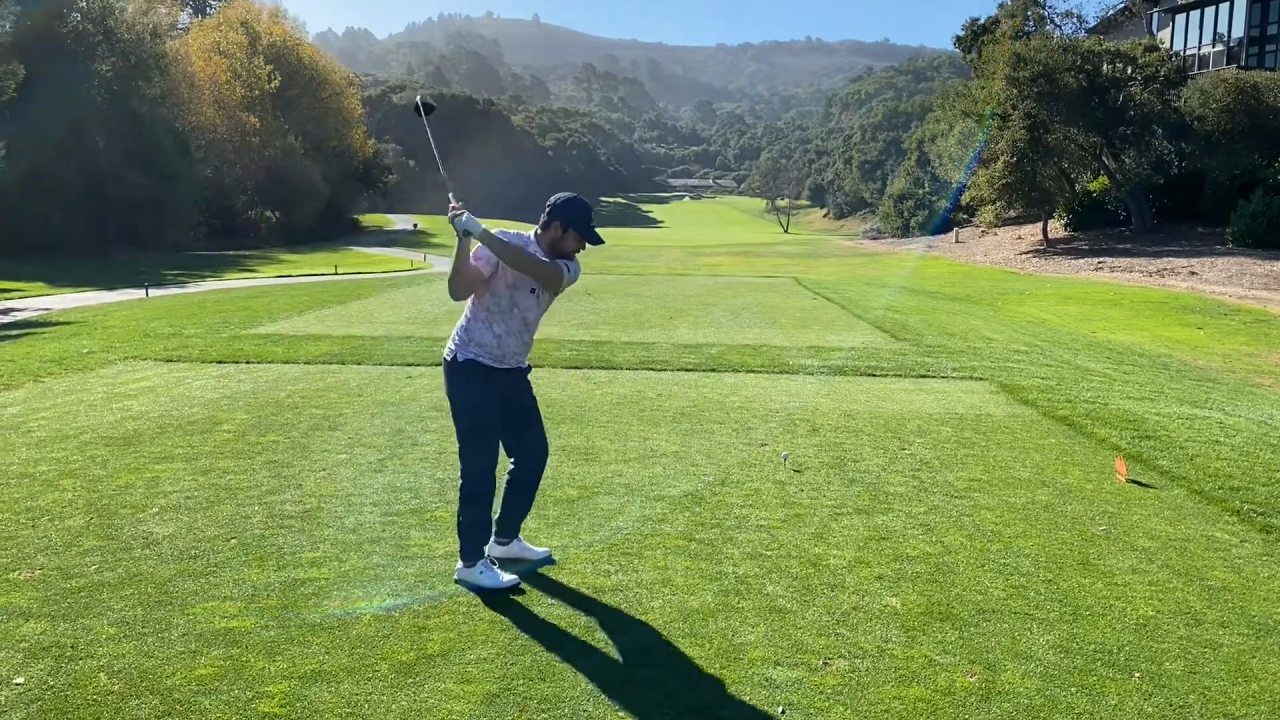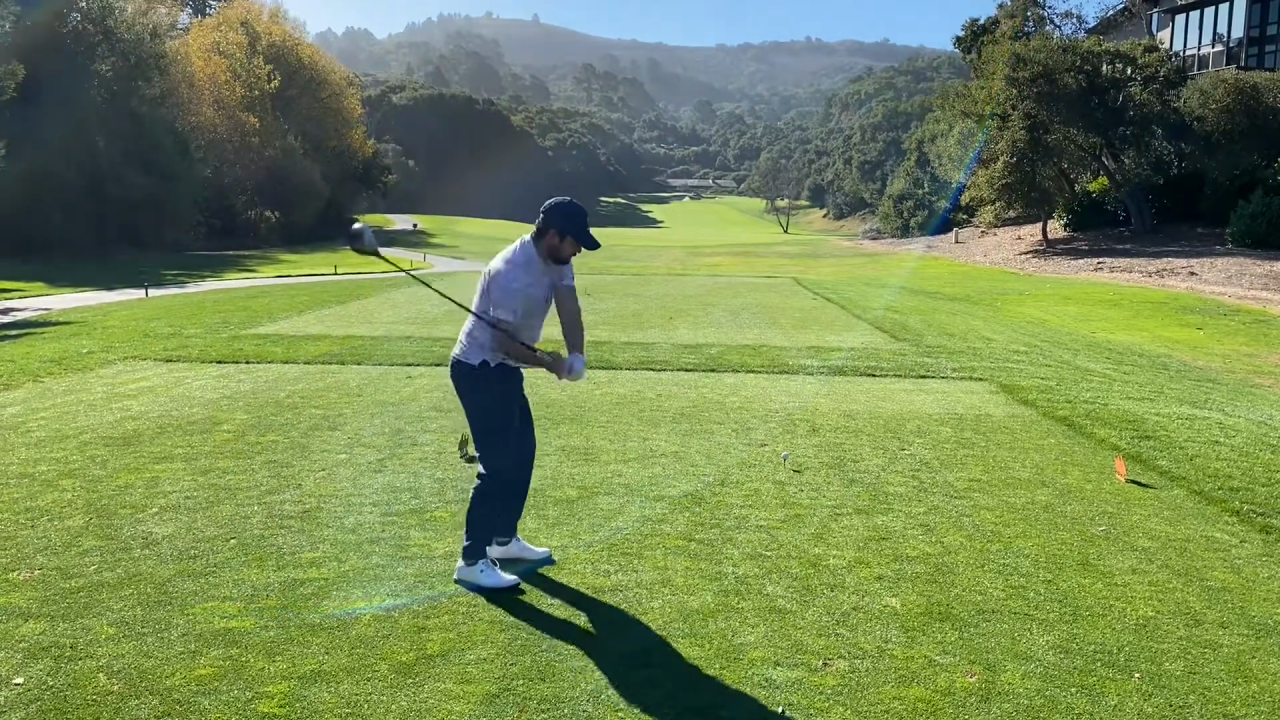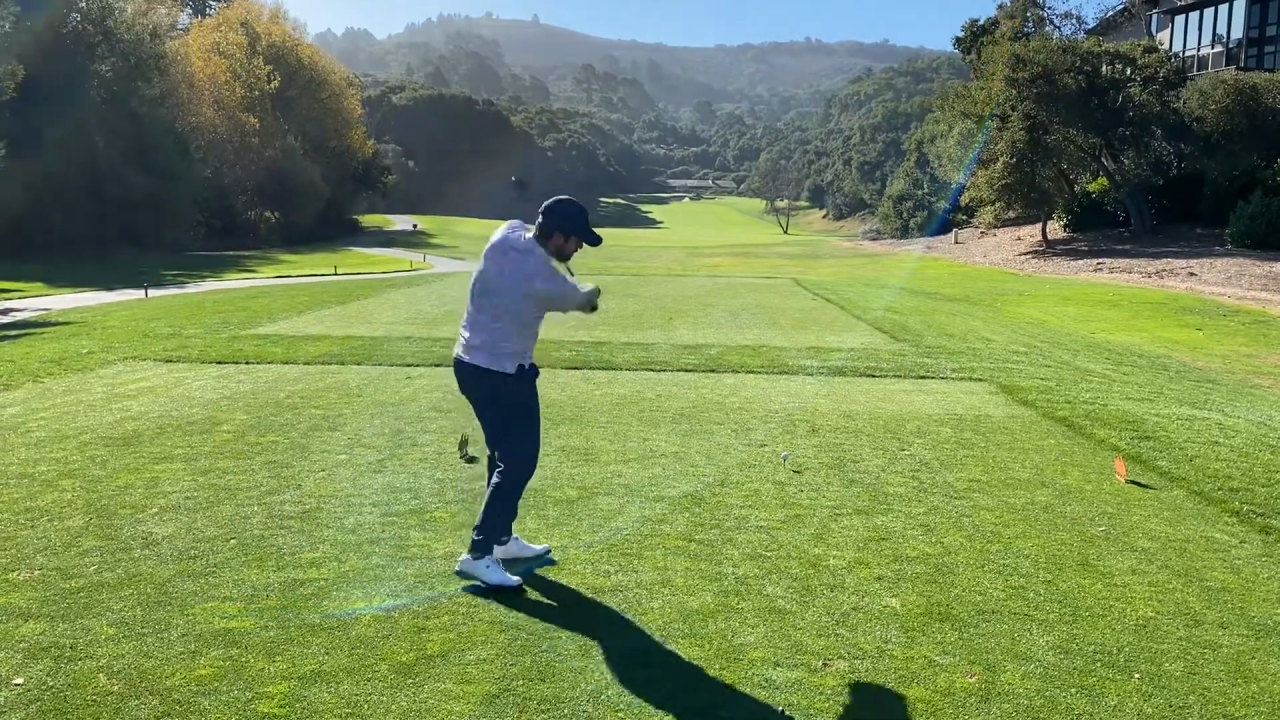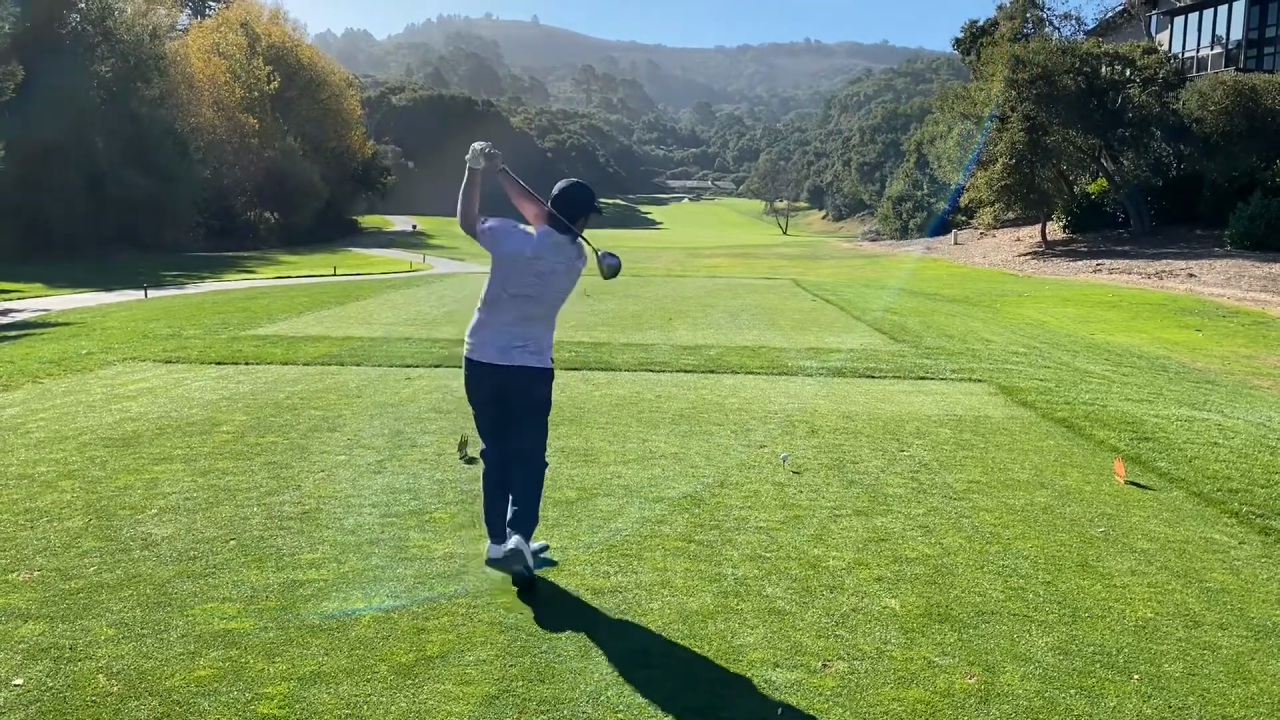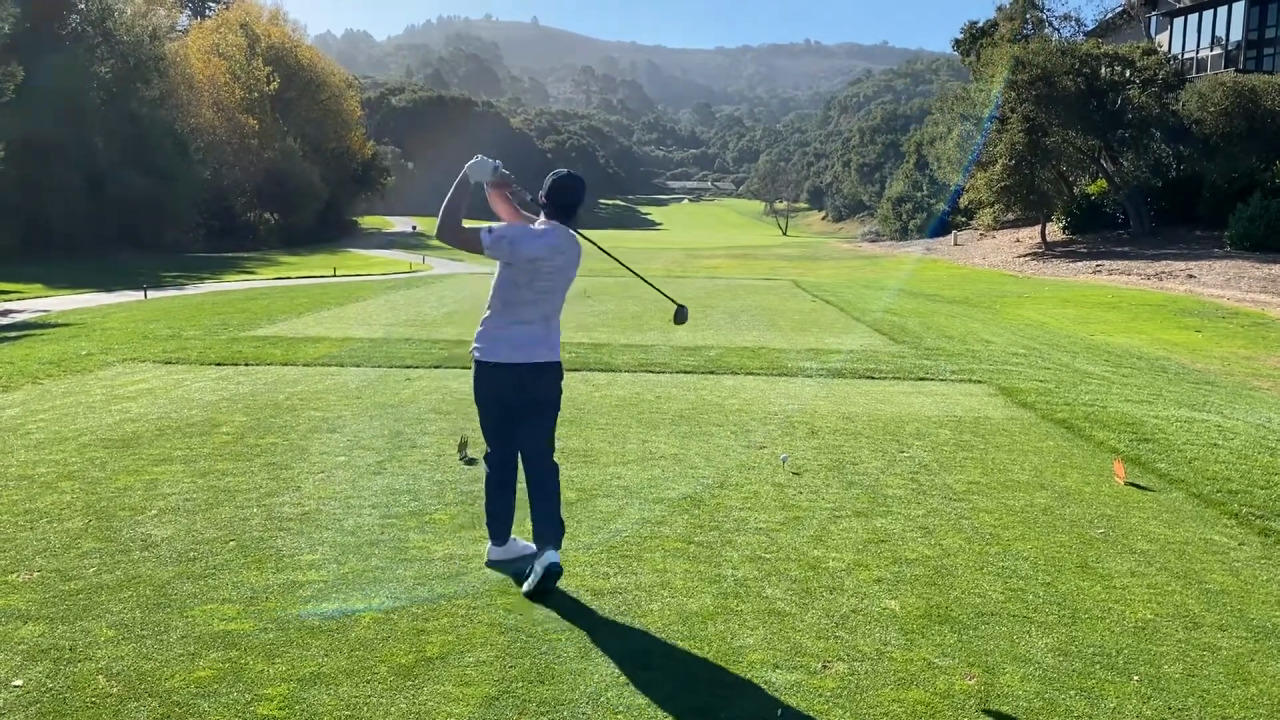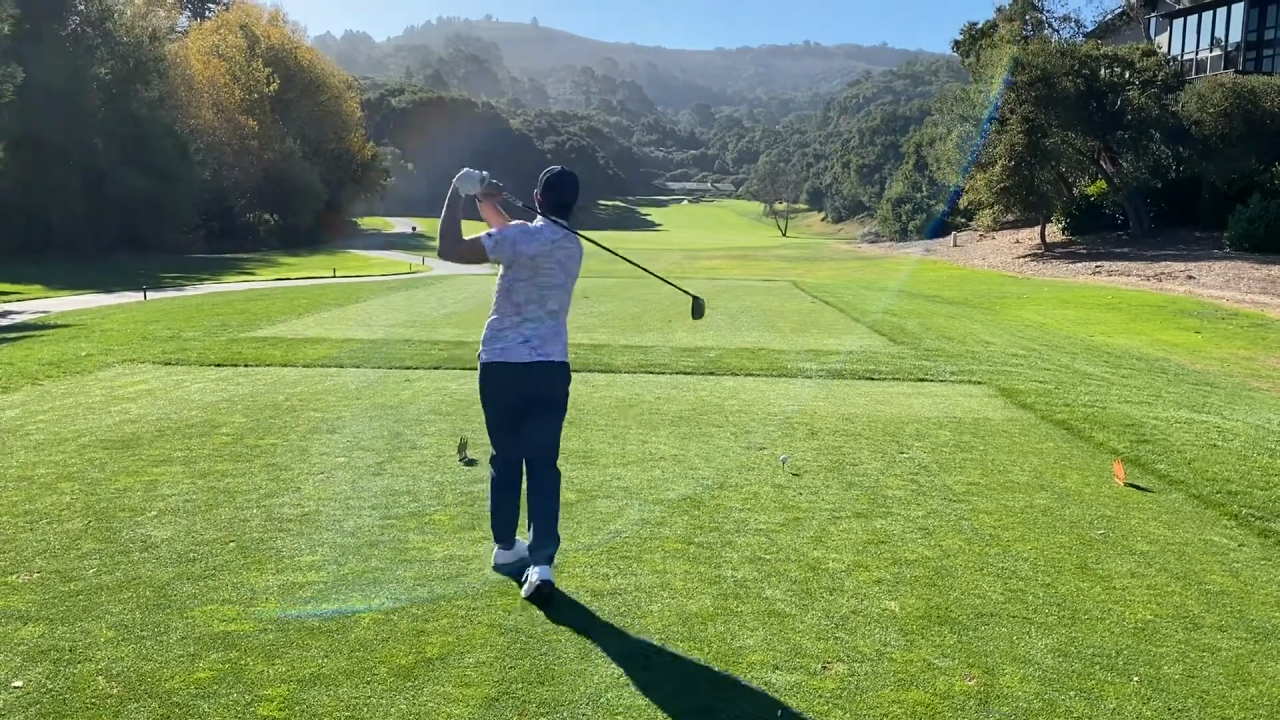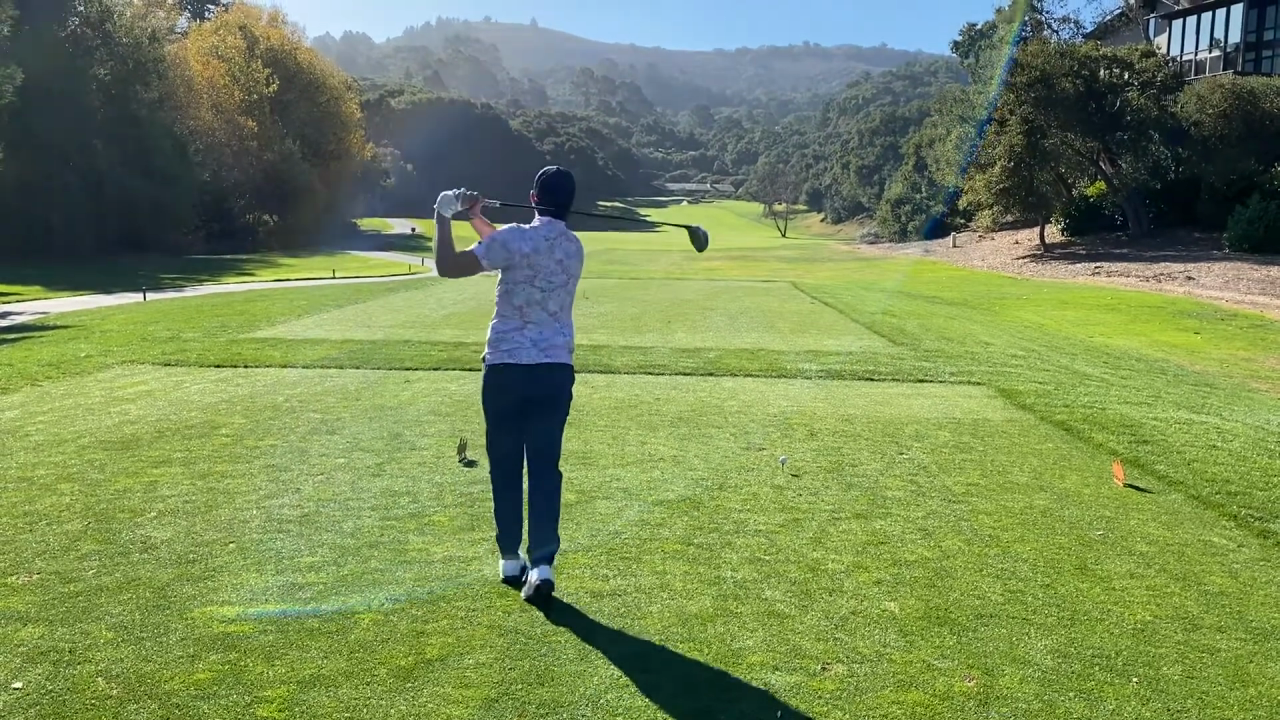
dt=0.2s
person 1, frame 1
left shoulder: (566, 266)
right shoulder: (499, 242)
left elbow: (532, 269)
right elbow: (459, 292)
left wrist: (480, 232)
right wrist: (466, 241)
left hip: (511, 371)
right hip: (470, 368)
left knee: (533, 453)
right knee: (480, 463)
left ankle: (504, 538)
right ankle: (471, 561)
person 1, frame 2
left shoulder: (557, 263)
right shoulder: (511, 274)
left elbow: (569, 311)
right elbow: (508, 343)
left wrist: (575, 356)
right wrist: (552, 362)
left hip: (498, 369)
right hip: (484, 370)
left knee: (520, 453)
right knee: (499, 463)
left ankle: (502, 538)
right ankle: (472, 560)
person 1, frame 3
left shoulder: (507, 235)
right shoulder: (548, 282)
right elbow: (585, 303)
right wrist: (589, 294)
left hip: (469, 364)
right hip: (506, 374)
left knee: (505, 454)
right knee: (519, 462)
left ankle: (501, 538)
right ankle: (479, 553)
person 1, frame 4
left shoulder: (512, 240)
right shoulder: (575, 258)
left elbow: (466, 220)
right elbow: (545, 225)
left wrist: (476, 168)
right wrist: (504, 177)
left hip: (479, 362)
right hip: (531, 372)
left knee: (496, 455)
right knee: (528, 457)
left ankle: (500, 540)
right ankle: (515, 537)
person 1, frame 5
left shoulder: (522, 241)
right shoulder: (571, 247)
left elbow: (446, 233)
left wrist: (468, 177)
right wrist: (495, 188)
left hip: (494, 365)
right hip: (542, 369)
left knee: (499, 457)
right knee: (540, 461)
left ankle: (500, 542)
right ankle: (548, 550)
person 1, frame 6
left shoulder: (523, 237)
right shoulder: (573, 246)
left elbow: (451, 250)
left wrist: (457, 193)
right wrist: (488, 203)
left hip: (501, 365)
right hip: (550, 370)
left knee: (506, 460)
right knee: (542, 465)
left ankle: (505, 547)
right ankle: (541, 563)
person 1, frame 7
left shoulder: (515, 238)
right shoulder: (574, 248)
left elbow: (448, 268)
left wrist: (443, 220)
right wrist: (478, 218)
left hip: (505, 367)
right hip: (555, 370)
left knee: (505, 466)
right knee: (544, 467)
left ankle: (510, 559)
right ankle: (541, 564)
